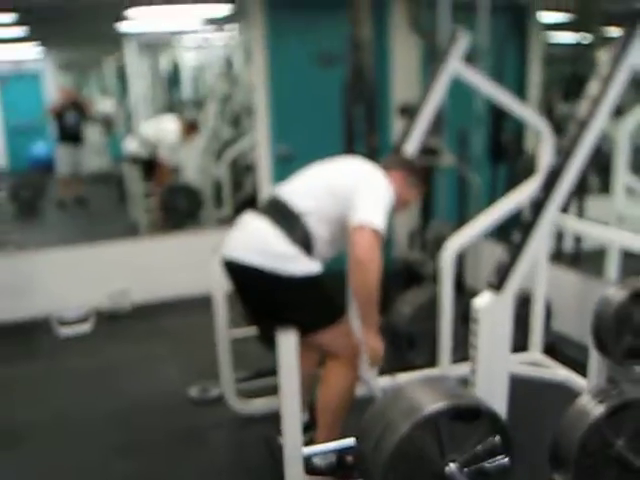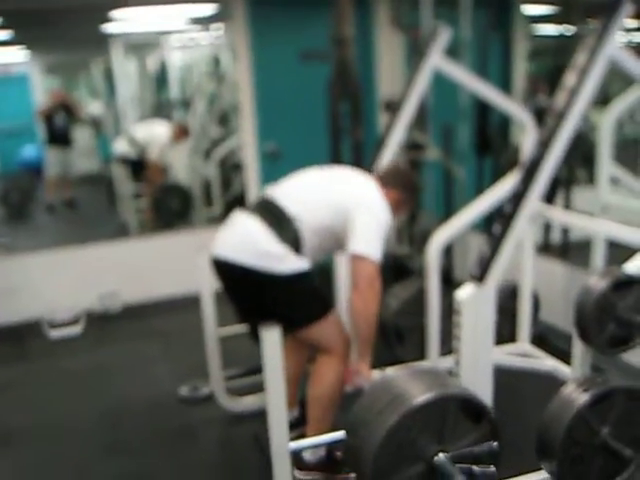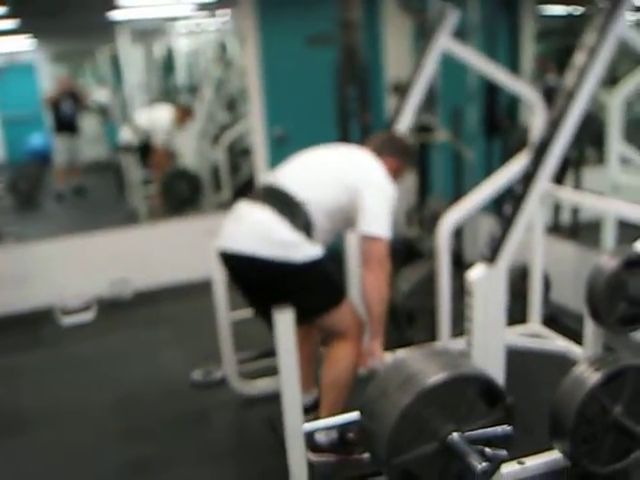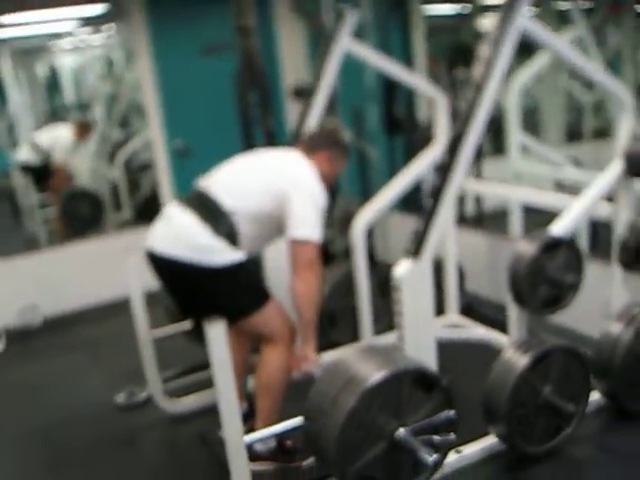
dt=1s
person 1, frame 1
left shoulder: (352, 171)
right shoulder: (377, 184)
right elbow: (364, 255)
right wrist: (372, 332)
left hip: (239, 249)
right hip: (277, 260)
left knee: (307, 337)
right knee: (344, 353)
right ankle: (323, 459)
person 1, frame 2
left shoulder: (346, 180)
right shoulder: (373, 205)
right elbow: (365, 287)
right wrist: (363, 361)
left hip: (227, 247)
right hip: (264, 259)
left knee: (296, 333)
right knee: (333, 346)
left ankle: (286, 424)
person 1, frame 3
left shoulder: (330, 155)
right shoulder: (377, 180)
right elbow: (375, 264)
right wrist: (376, 341)
left hip: (233, 241)
right hip: (278, 249)
left knee: (306, 317)
right knee: (347, 331)
left ankle: (305, 406)
right ankle: (325, 437)
person 1, frame 4
left shoulder: (271, 161)
right shoulder: (307, 184)
right elbow: (305, 268)
right wrist: (308, 345)
left hip: (163, 241)
right hip: (200, 252)
left knee: (240, 322)
right knee: (278, 334)
right ankle: (263, 444)
